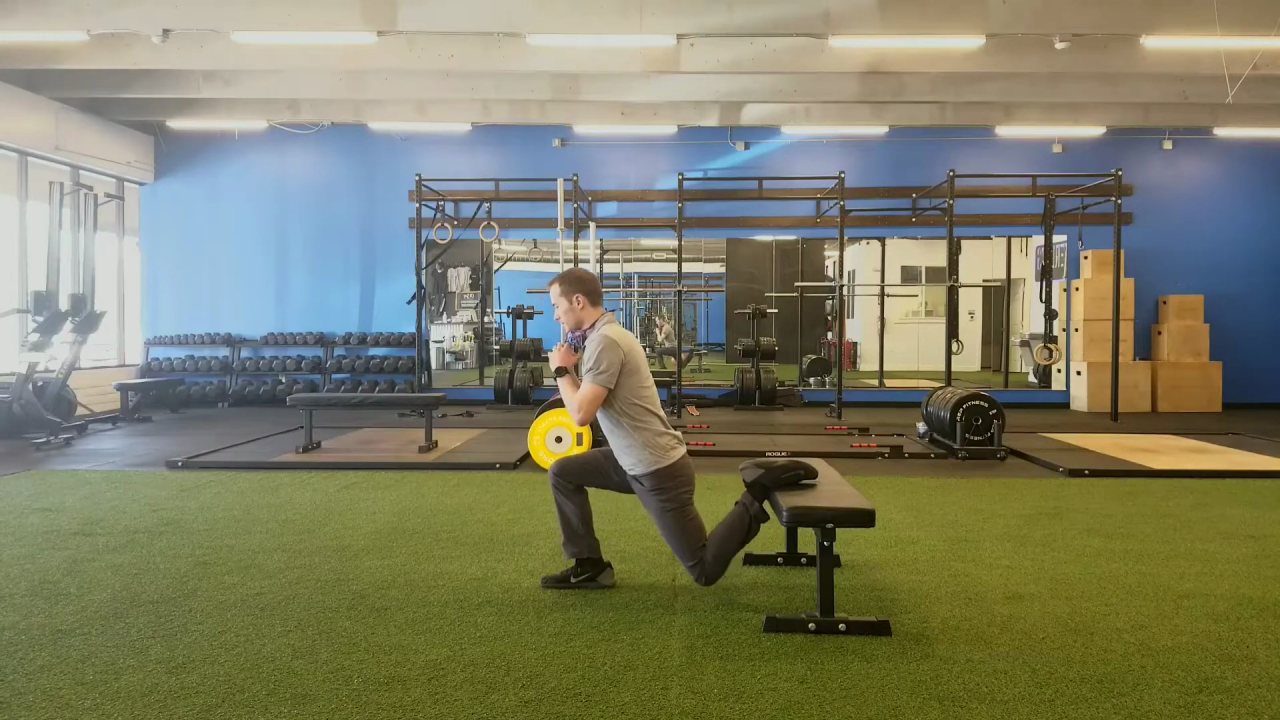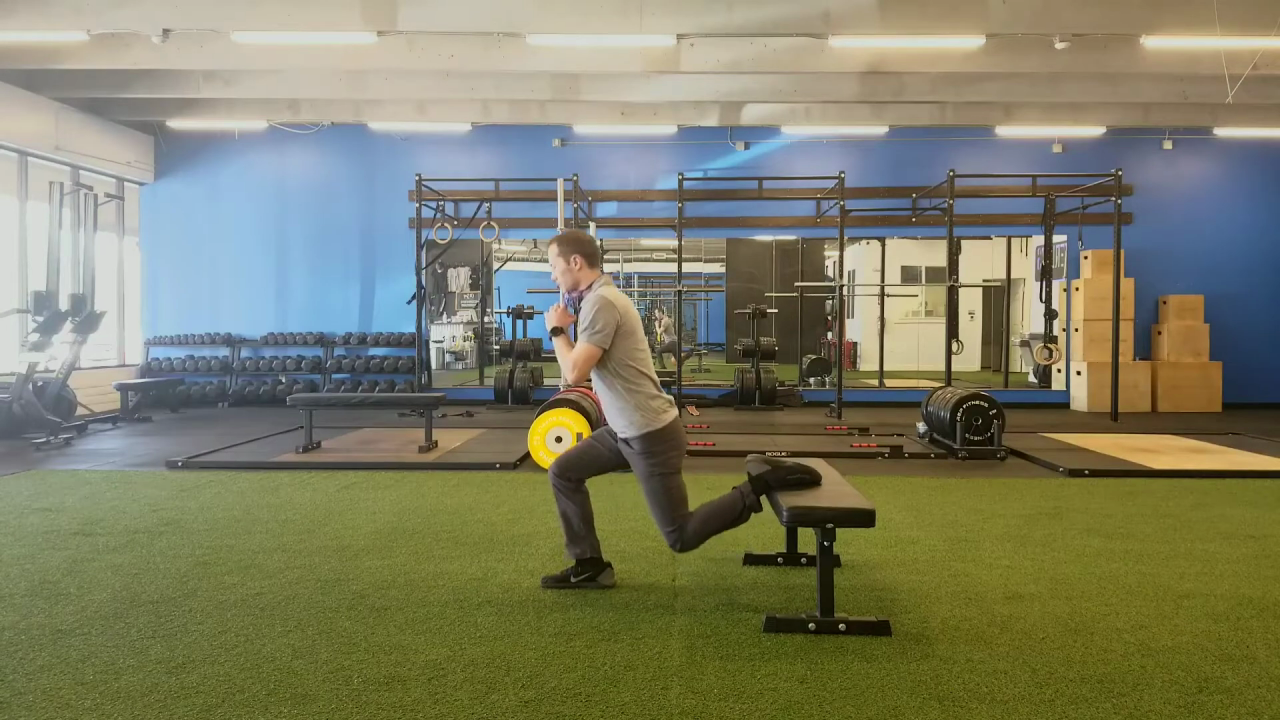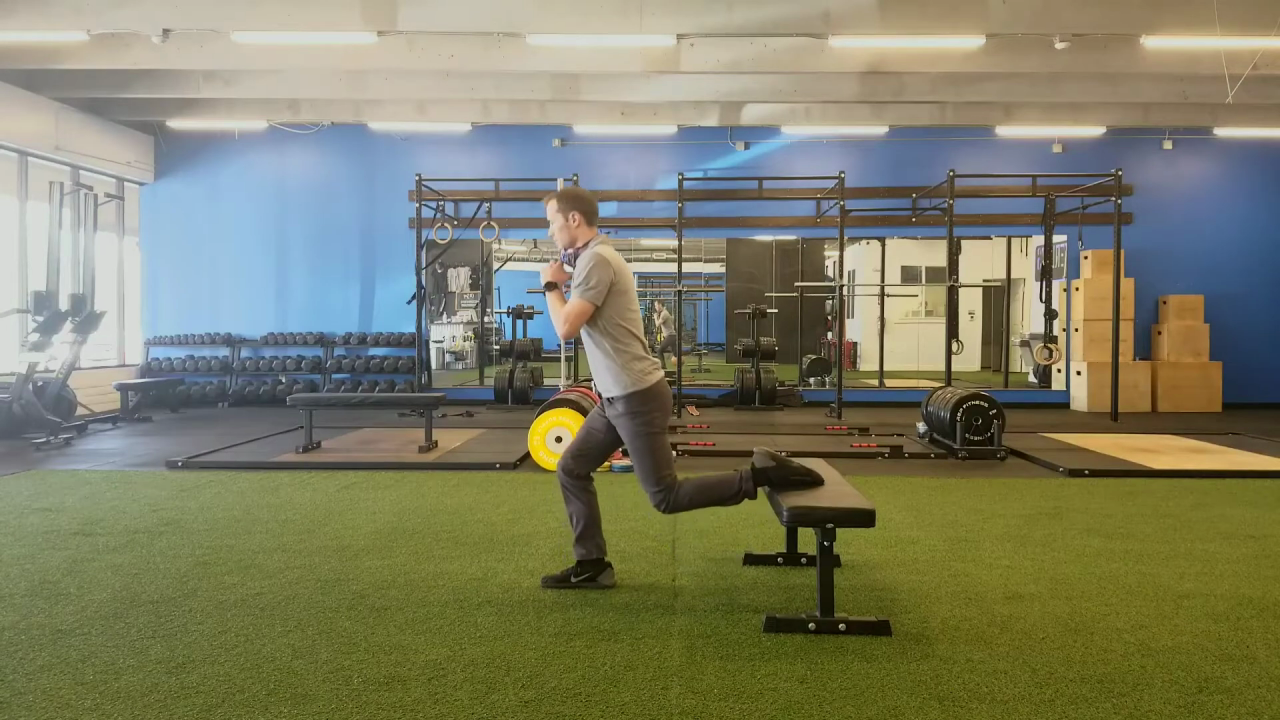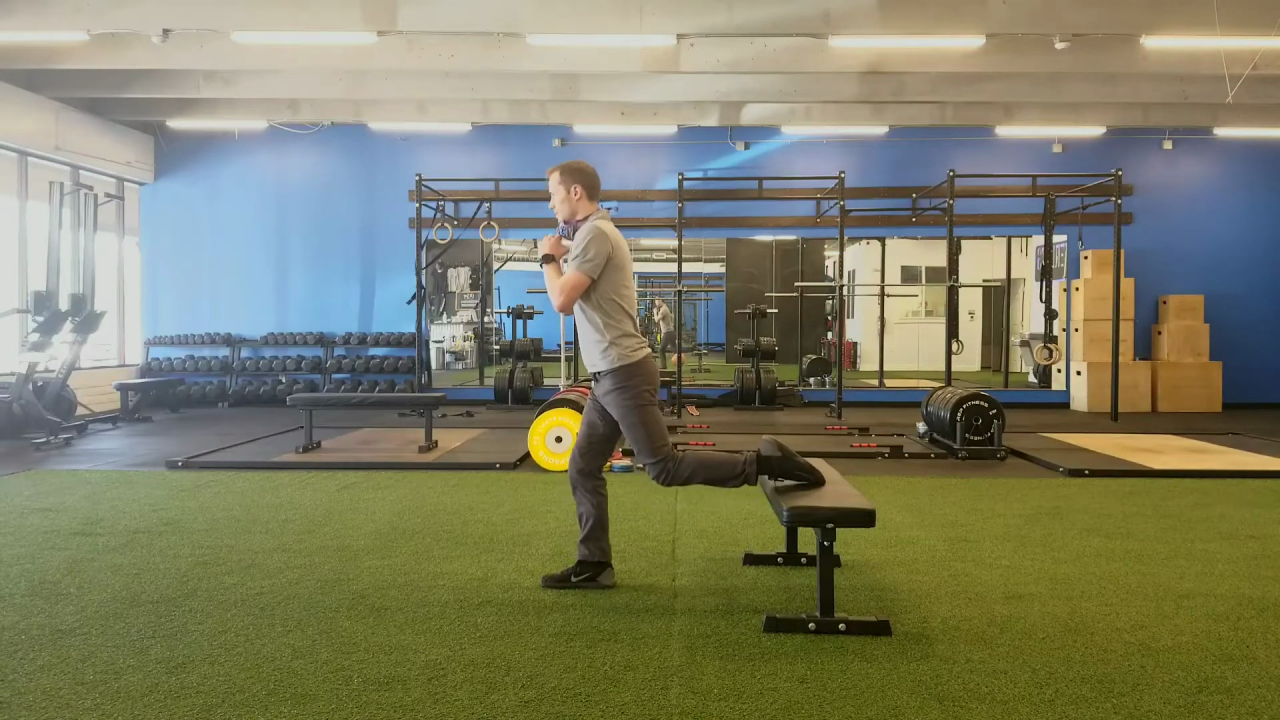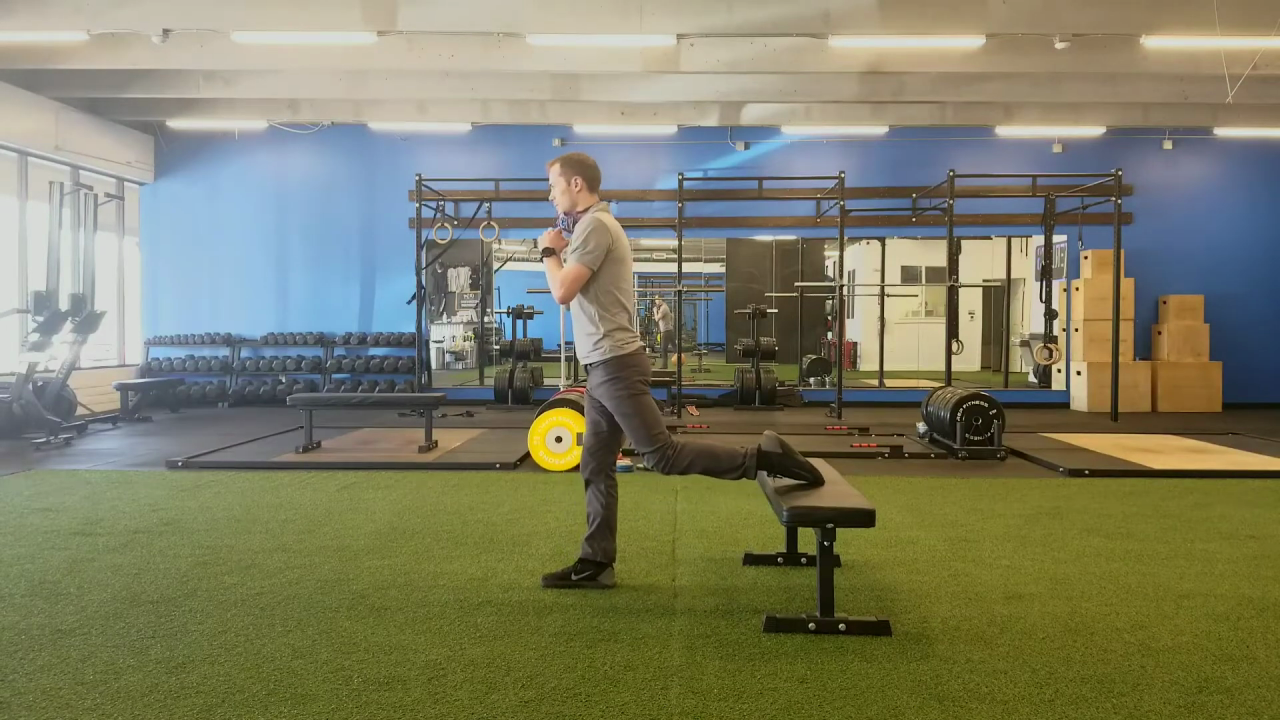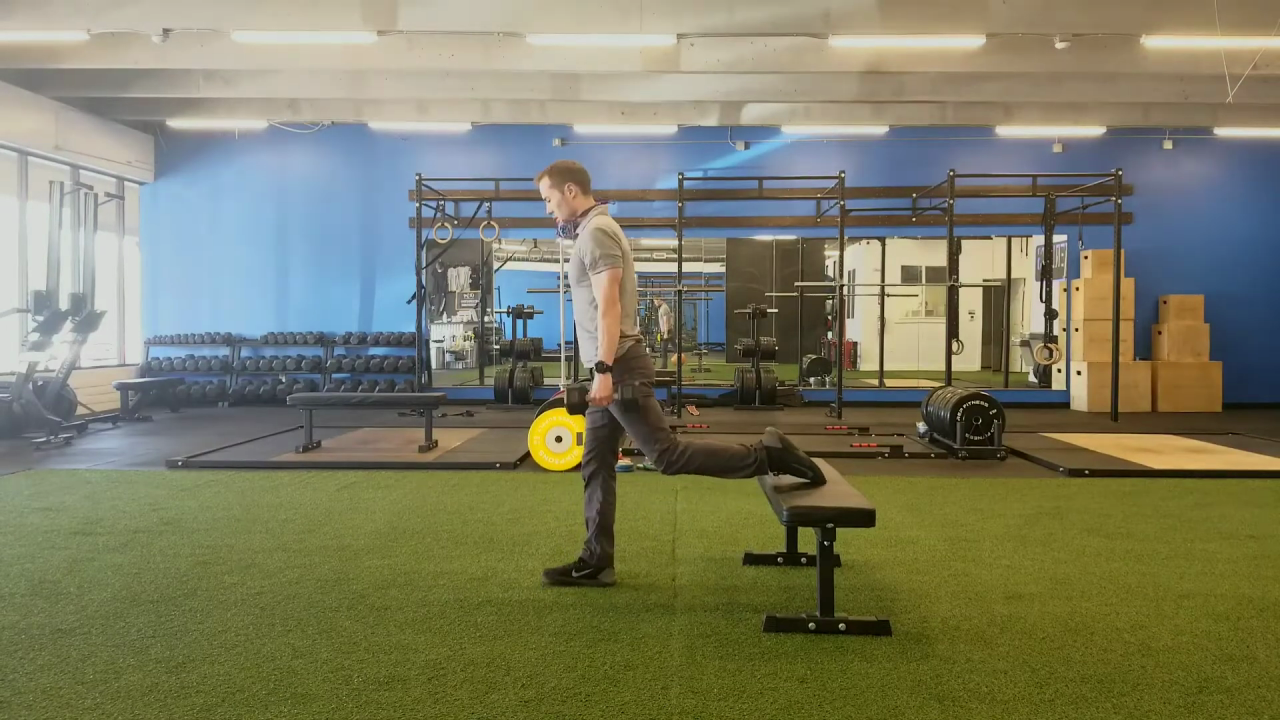
dt=0.3s
person 1, frame 1
left shoulder: (604, 342)
right shoulder: (607, 334)
left elbow: (581, 415)
right elbow: (590, 402)
left wrist: (561, 371)
right wrist: (571, 372)
left hip: (659, 470)
right hip: (638, 460)
left knee: (704, 569)
right knee: (562, 474)
left ankle: (759, 493)
right ankle: (589, 565)
person 1, frame 2
left shoulder: (600, 302)
right shoulder: (601, 298)
left elbow: (575, 373)
right elbow: (582, 367)
left wrist: (557, 330)
right wrist: (566, 331)
left hip: (651, 434)
right hip: (630, 430)
left knee: (681, 536)
right knee: (563, 472)
left ankle: (760, 484)
right ankle: (590, 565)
person 1, frame 3
left shoulder: (596, 259)
right shoulder: (595, 257)
left elbow: (567, 329)
right elbow: (578, 324)
left wrist: (551, 287)
right wrist: (564, 284)
left hip: (637, 396)
right hip: (617, 396)
left knee: (665, 496)
right knee: (572, 468)
left ankle: (758, 474)
right ankle: (591, 566)
person 1, frame 4
left shoulder: (594, 233)
right shoulder: (594, 233)
left elbow: (563, 301)
left wrist: (548, 259)
right wrist: (561, 258)
left hip: (623, 373)
right hip: (609, 375)
left knee: (664, 467)
right knee: (582, 468)
left ankle: (763, 462)
right ankle: (594, 564)
person 1, frame 5
left shoulder: (594, 226)
right shoulder: (595, 225)
left elbow: (562, 292)
left wrist: (549, 252)
right wrist: (563, 251)
left hip: (615, 364)
right hip: (603, 367)
left knee: (663, 455)
right knee: (596, 468)
left ankle: (763, 457)
right ankle: (595, 563)
person 1, frame 6
left shoulder: (598, 231)
right shoulder: (594, 232)
left elbow: (610, 305)
left wrist: (605, 372)
left hip: (618, 366)
right hip: (609, 366)
left knee: (667, 453)
right knee: (596, 465)
left ankle: (767, 454)
right ankle: (595, 561)
